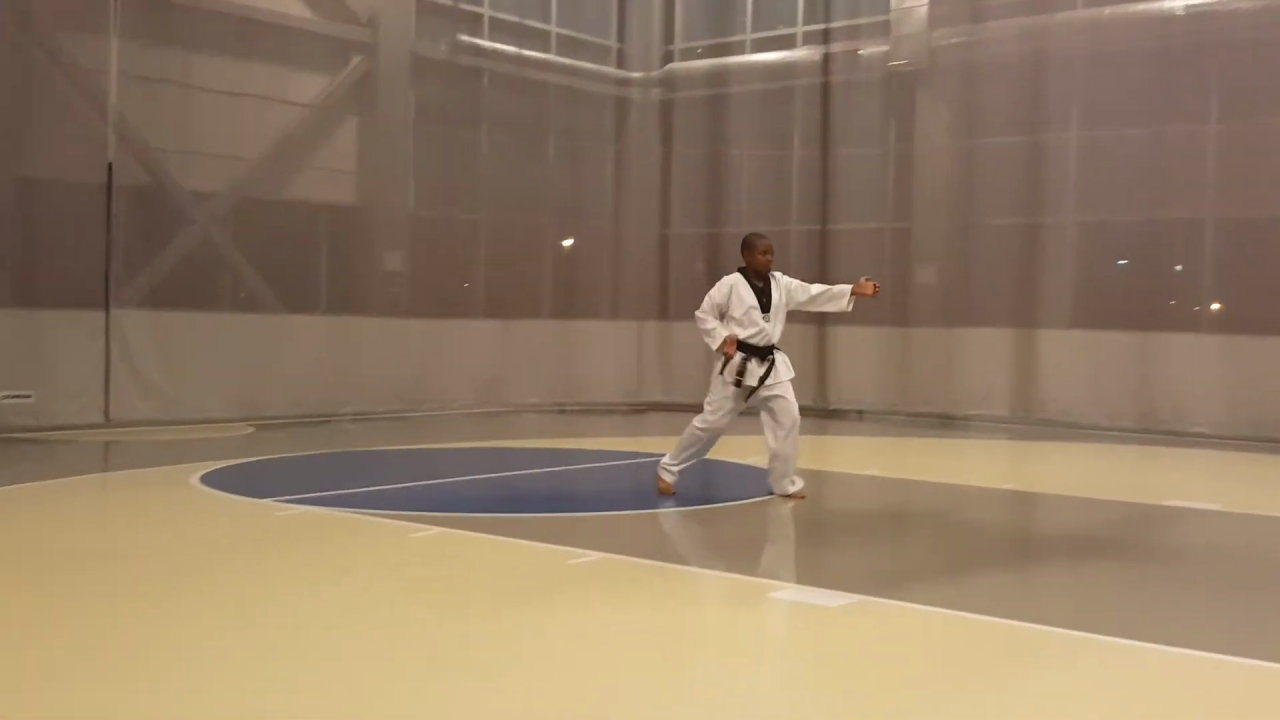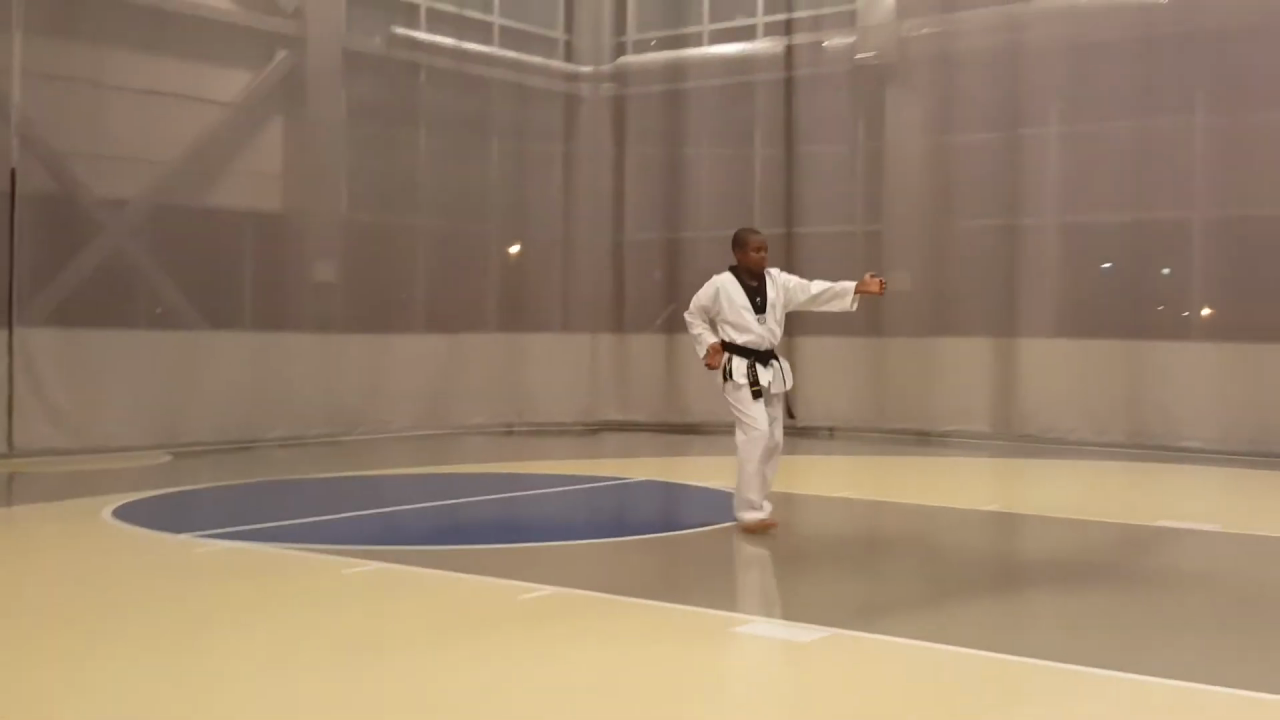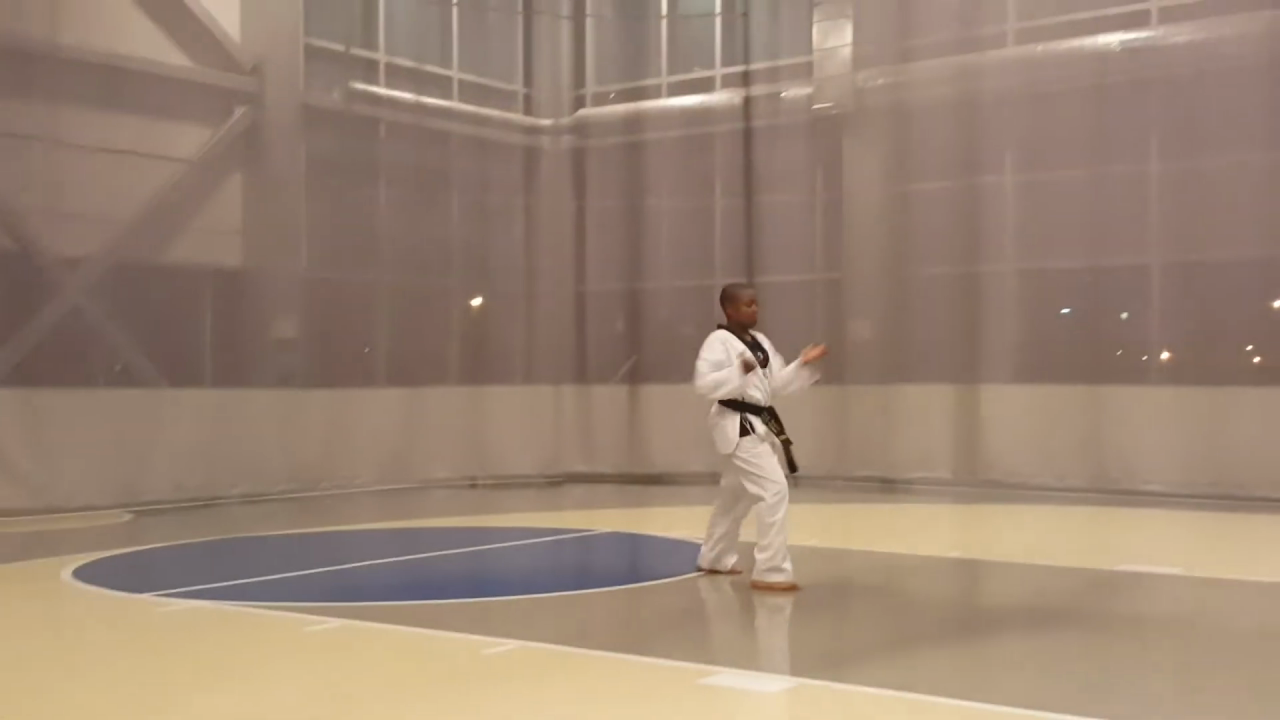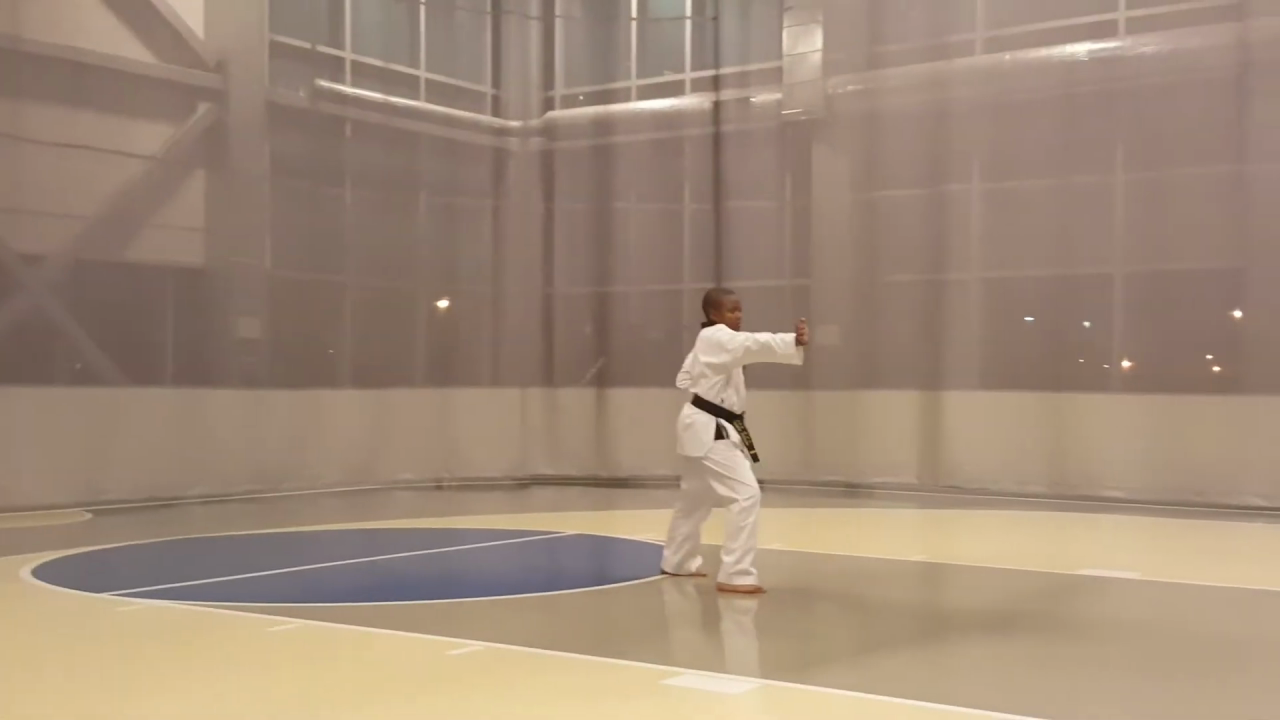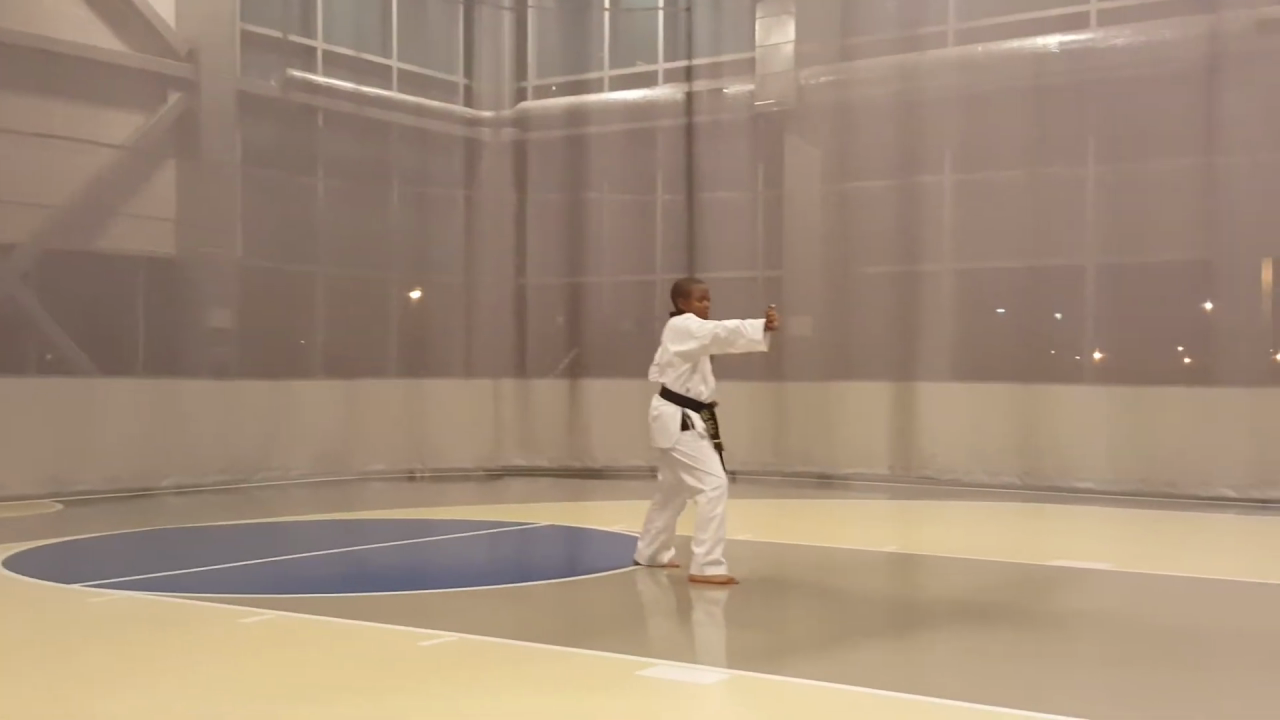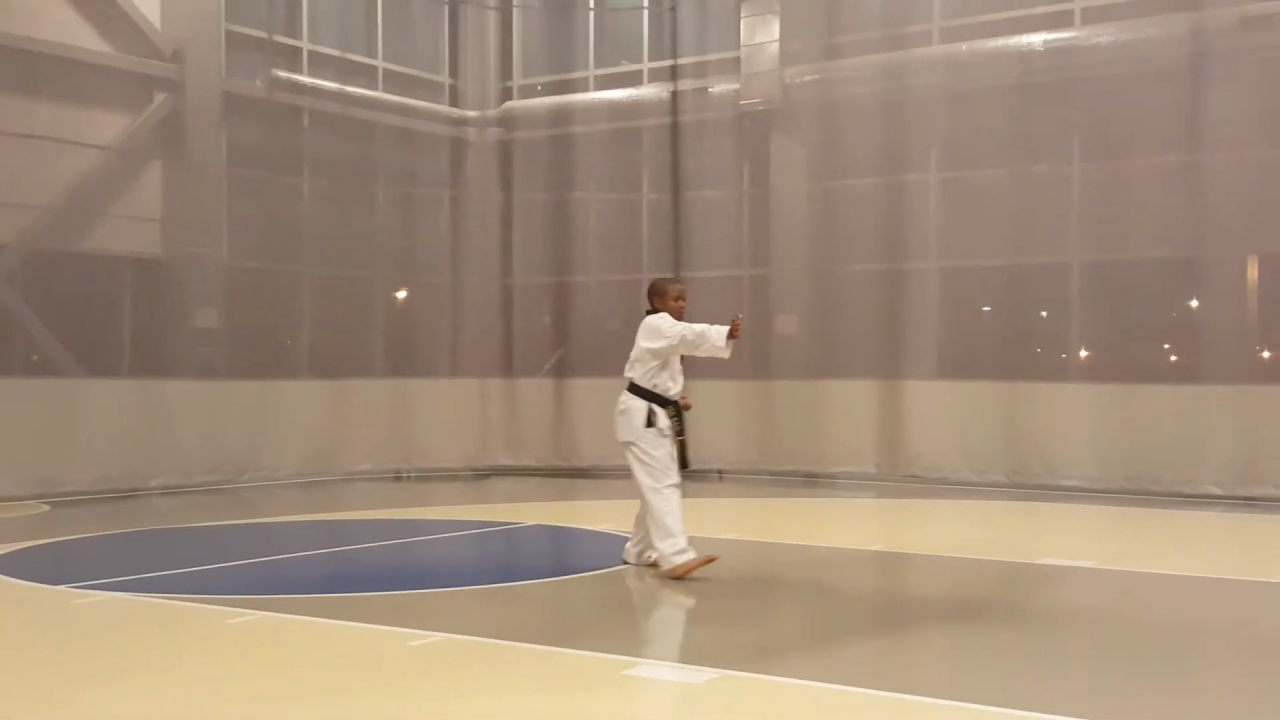
dt=0.3s
person 1, frame 1
left shoulder: (781, 284)
right shoulder: (731, 284)
left elbow: (814, 294)
right elbow: (705, 314)
left wrist: (853, 290)
right wrist: (722, 339)
left hip: (770, 363)
right hip: (736, 363)
left knee: (788, 418)
right knee: (712, 421)
left ankle: (784, 482)
right ankle: (669, 470)
person 1, frame 2
left shoulder: (778, 281)
right shoulder: (720, 285)
left elbow: (815, 293)
right elbow: (694, 316)
left wrist: (857, 288)
right wrist: (709, 345)
left hip: (771, 369)
right hip: (740, 369)
left knee: (771, 440)
right knee: (756, 434)
left ankle: (752, 508)
right ankle: (751, 511)
person 1, frame 3
left shoulder: (757, 341)
right shoulder: (719, 341)
left elbow: (780, 384)
right elbow: (705, 384)
left wrist: (805, 364)
right wrist: (738, 372)
left hip: (756, 425)
right hip: (740, 427)
left knee: (736, 496)
right knee: (773, 491)
left ankle: (714, 558)
right ankle: (770, 572)
person 1, frame 4
left shoulder: (709, 343)
right shoulder: (715, 337)
left elbow: (685, 378)
right elbow: (754, 345)
left wrist: (714, 391)
right wrist: (794, 341)
left hip: (705, 427)
right hip: (711, 430)
left knee: (695, 499)
right knee: (746, 495)
left ankle: (677, 561)
right ankle: (735, 575)
person 1, frame 5
left shoulder: (682, 332)
right shoulder: (682, 327)
left elbow: (657, 371)
right elbow: (722, 333)
left wrist: (695, 395)
right wrist: (762, 327)
left hip: (680, 417)
right hip: (679, 420)
left knee: (673, 491)
right knee: (712, 486)
left ankle: (651, 552)
right ankle: (707, 566)
person 1, frame 6
left shoulder: (659, 331)
right shoulder: (656, 326)
left elbow: (633, 369)
right elbow: (689, 336)
left wrist: (673, 397)
right wrist: (726, 333)
left hip: (655, 415)
right hip: (644, 416)
left knee: (658, 485)
right knee: (662, 484)
left ankle: (640, 552)
right ankle: (676, 557)
